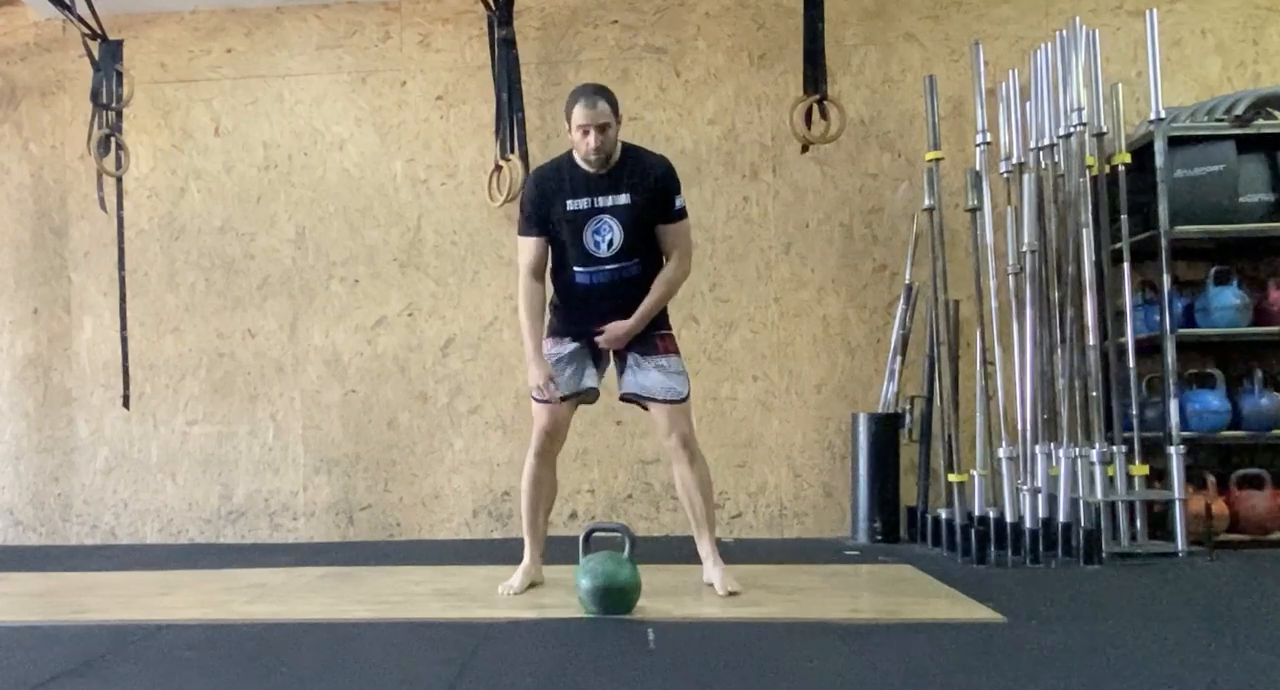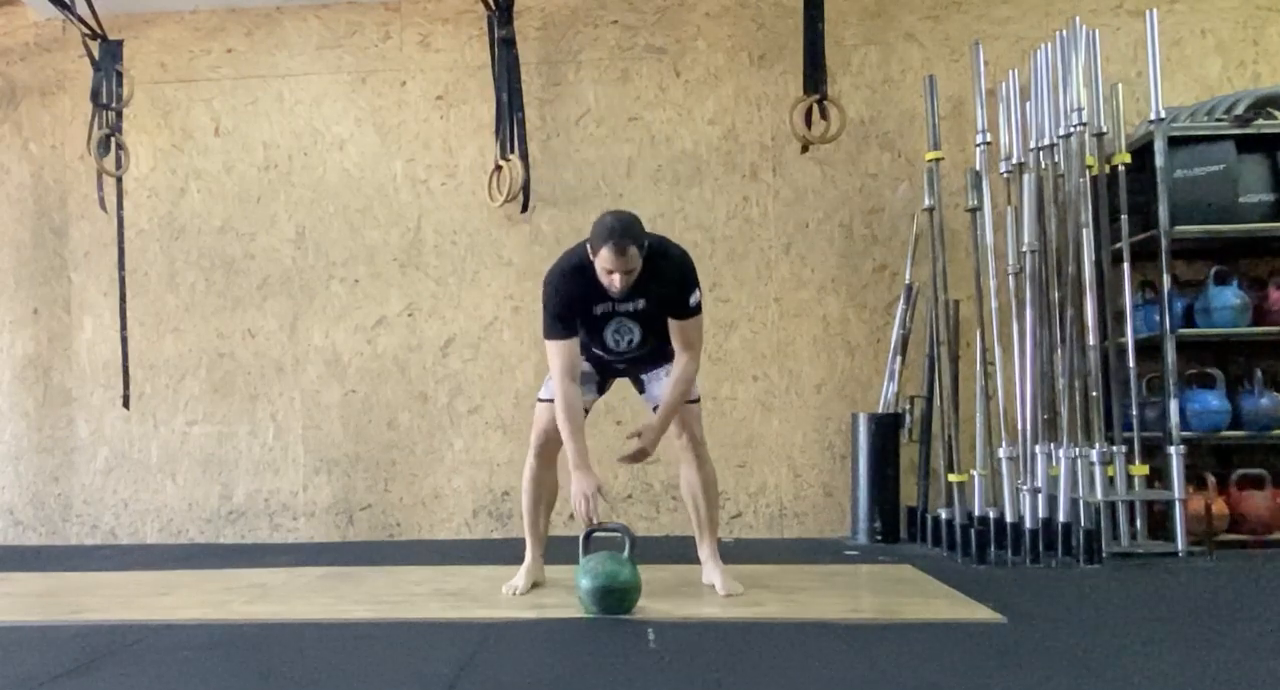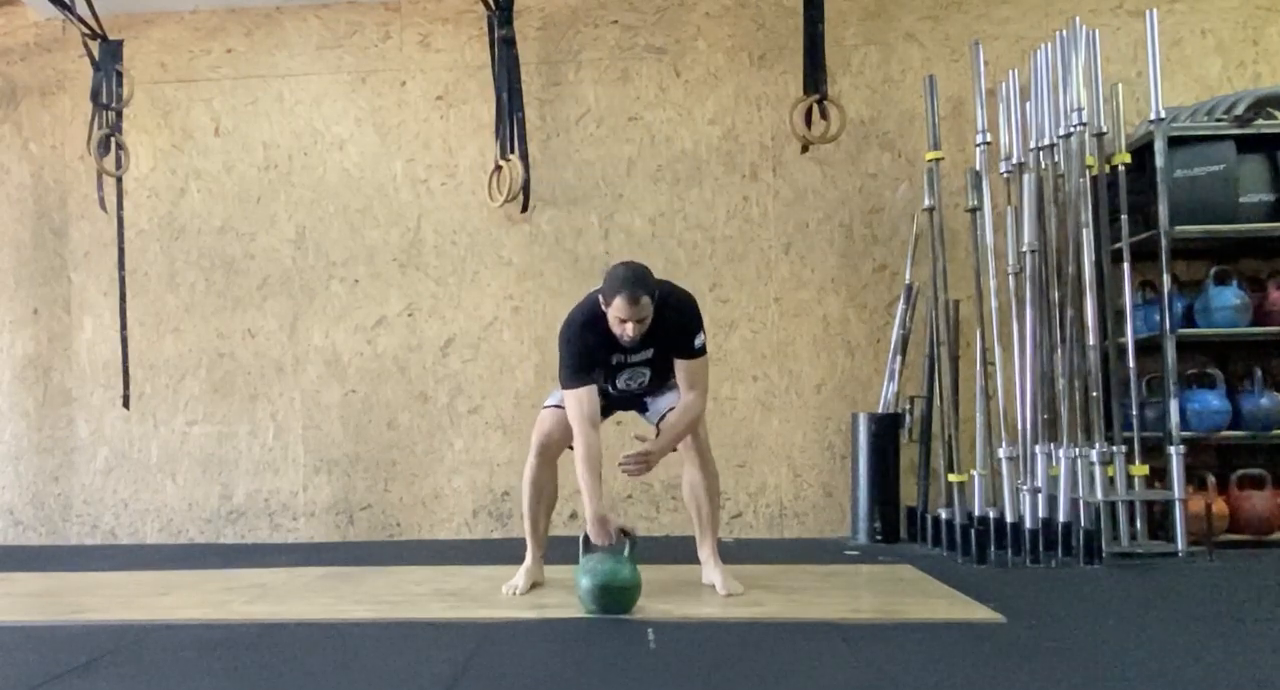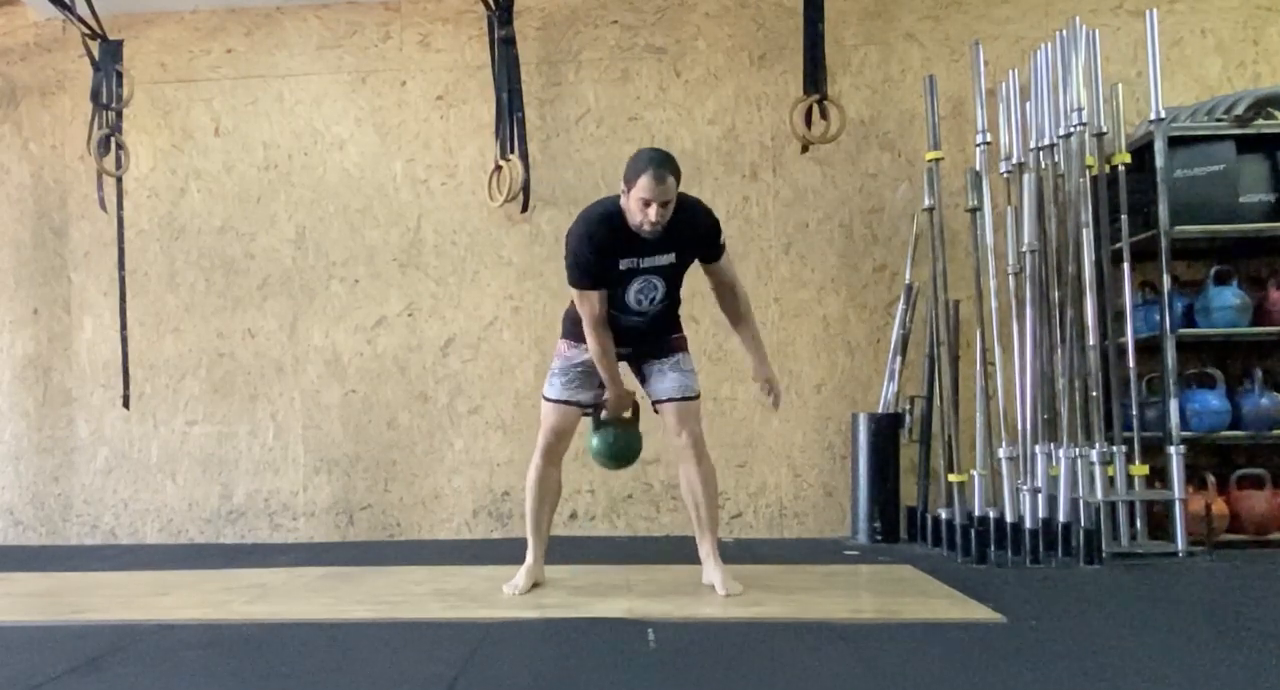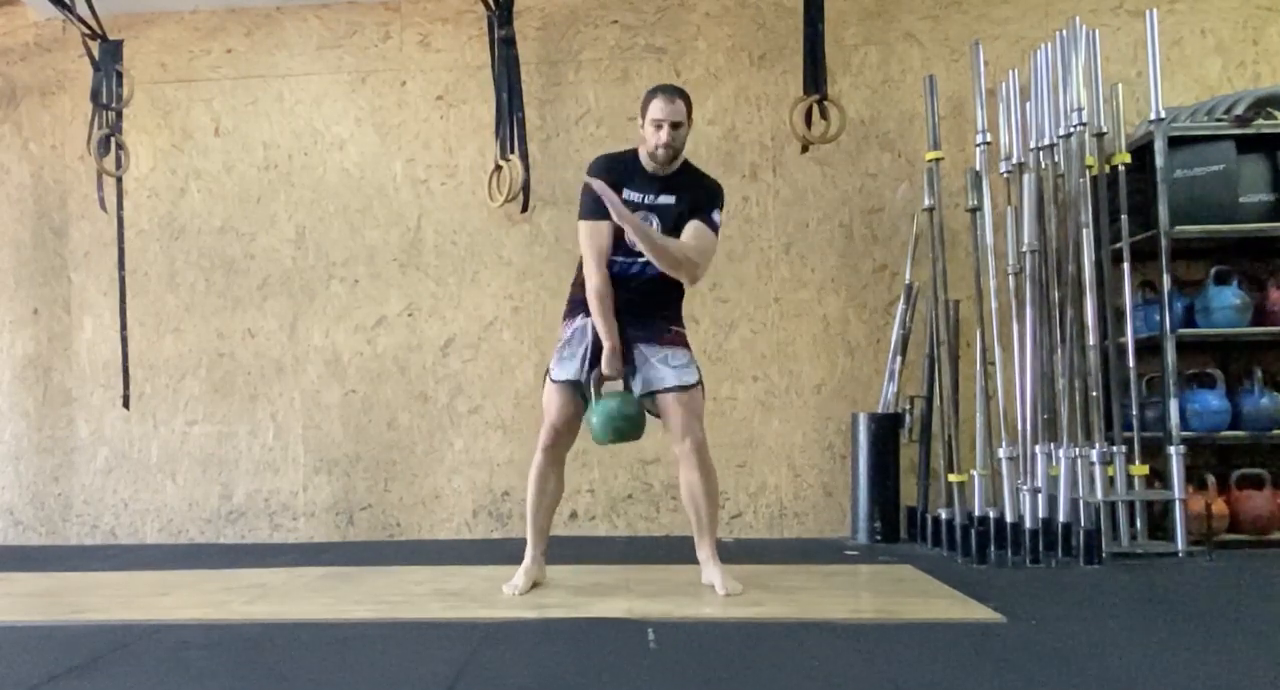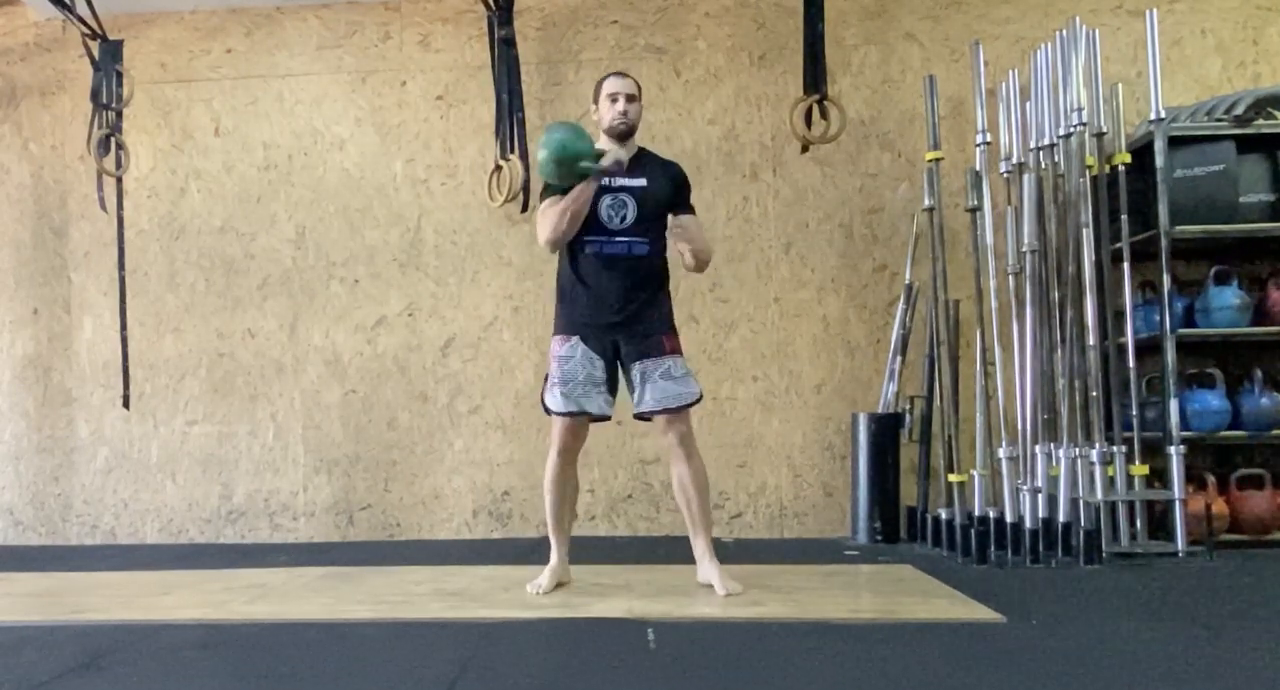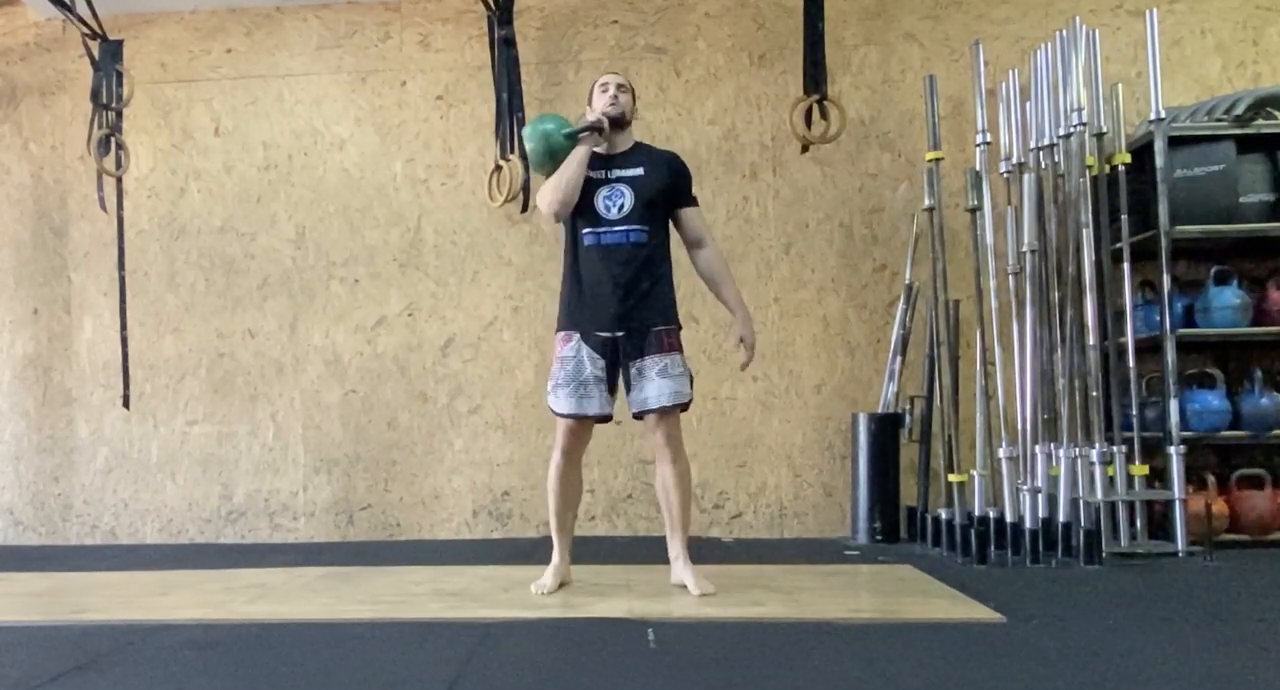
dt=0.5s
person 1, frame 1
left shoulder: (654, 172)
right shoulder: (544, 183)
left elbow: (678, 259)
right elbow: (531, 275)
left wrist: (635, 323)
right wrist: (534, 354)
left hip: (643, 325)
right hip: (571, 329)
left knee: (679, 435)
right knee: (544, 438)
left ankle: (711, 560)
right ankle: (531, 562)
person 1, frame 2
left shoulder: (674, 264)
right shoulder: (563, 278)
left elbow: (688, 355)
right elbow: (564, 379)
left wrist: (658, 428)
right wrist: (579, 468)
left hip: (656, 354)
right hip: (587, 354)
left knee: (691, 436)
right knee: (542, 440)
left ankle: (711, 561)
right ankle: (532, 562)
person 1, frame 3
left shoulder: (680, 308)
right shoulder: (580, 327)
left elbow: (695, 395)
right elbow: (584, 428)
left wrist: (660, 447)
right wrist: (594, 511)
left hip: (660, 381)
right hip: (595, 385)
left knee: (697, 442)
right knee: (542, 445)
left ankle: (711, 562)
right ankle: (532, 562)
person 1, frame 4
left shoulder: (696, 220)
right shoulder: (590, 230)
left elbow: (725, 284)
right elbow: (593, 321)
left wrist: (758, 355)
right wrist: (615, 389)
left hip: (660, 336)
right hip: (591, 338)
left knee: (689, 439)
right knee: (550, 440)
left ankle: (712, 562)
right ankle: (533, 562)
person 1, frame 5
left shoulder: (704, 191)
right shoulder: (606, 171)
left elbow: (691, 267)
right elbow: (595, 262)
left wrist: (630, 221)
right wrist: (609, 345)
left hip: (657, 327)
right hip: (591, 319)
left knee: (690, 439)
right knee: (553, 436)
left ankle: (710, 562)
right ankle: (532, 562)
person 1, frame 6
left shoulder: (667, 174)
left elbow: (698, 255)
right elbow: (550, 237)
left wrist: (692, 248)
right wrist: (594, 171)
left hip: (650, 327)
right hip: (580, 327)
left knee: (679, 438)
right knee: (564, 442)
left ankle: (707, 560)
right ankle: (558, 561)
person 1, frame 7
left shoulder: (665, 165)
right shoulder: (569, 161)
left elbow: (700, 244)
right elbow: (552, 206)
left wrist: (739, 311)
right wrist: (584, 143)
left hip: (652, 324)
right hip: (583, 324)
left knee: (666, 436)
right knee: (568, 440)
left ankle: (680, 561)
right ankle: (560, 560)
